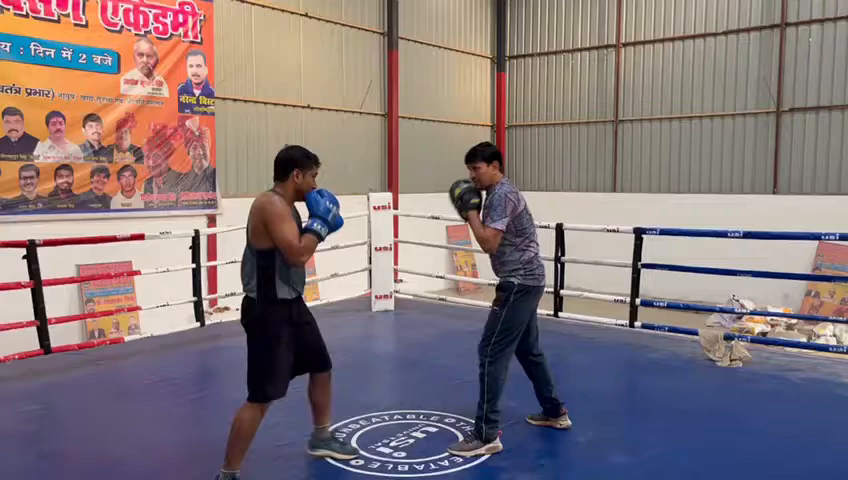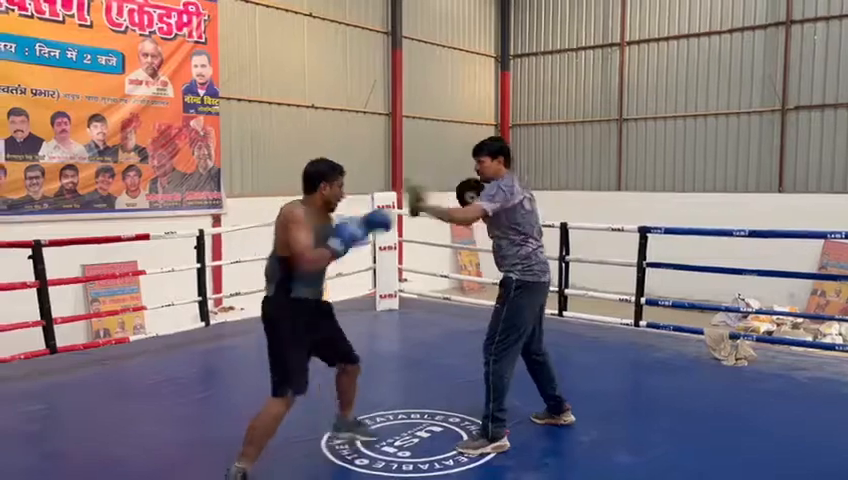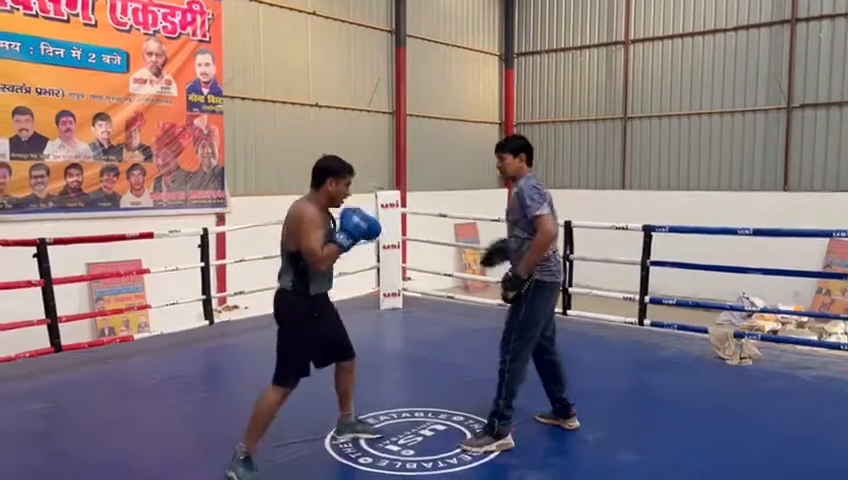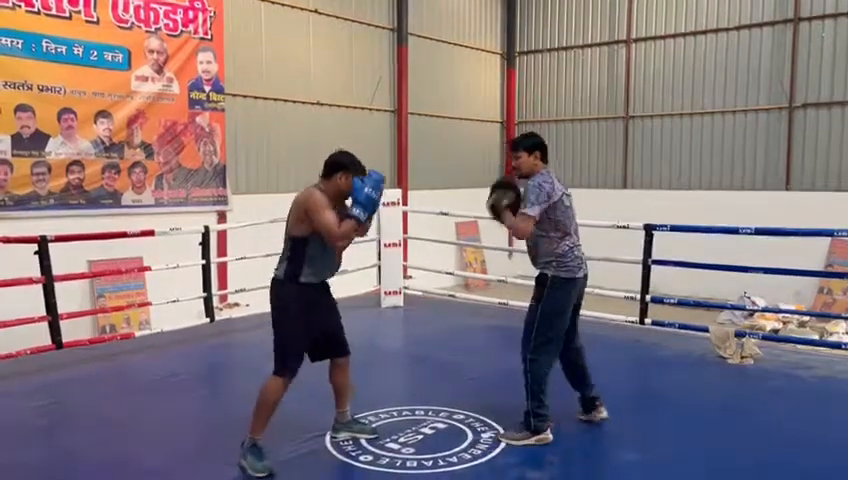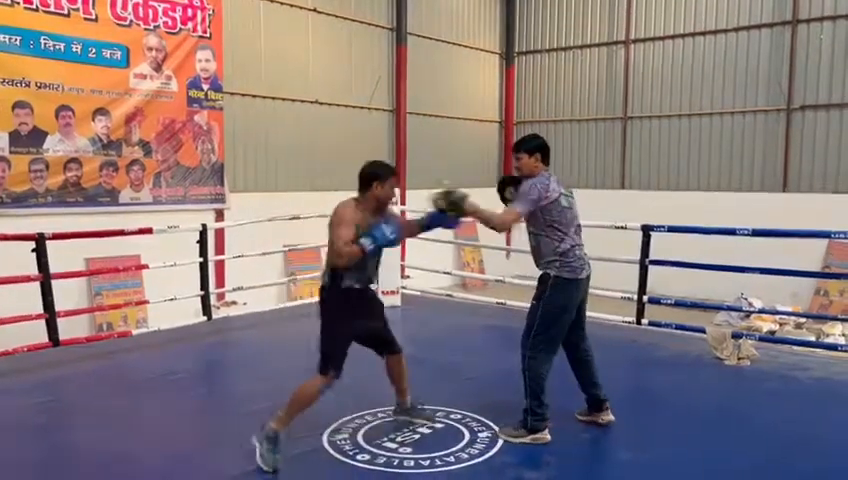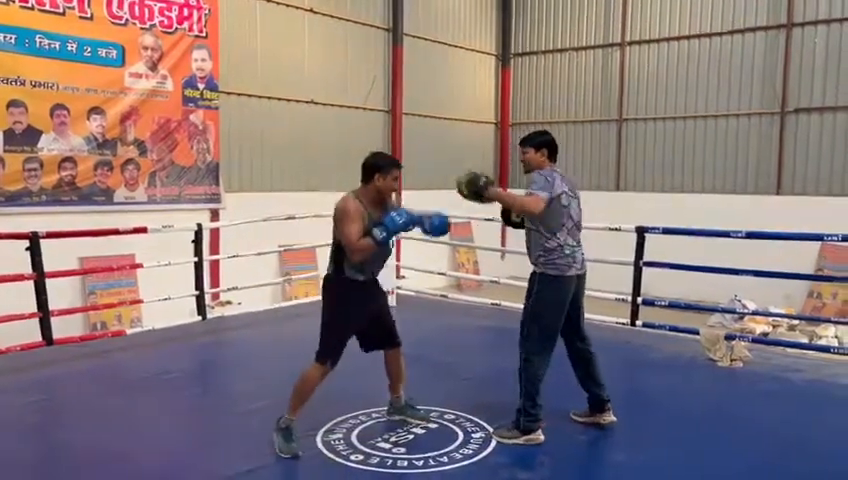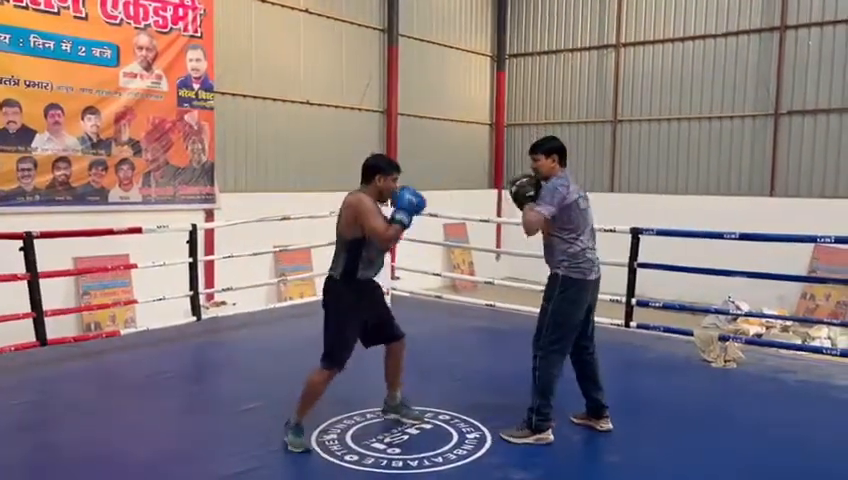
dt=0.5s
person 1, frame 1
left shoulder: (284, 205)
right shoulder: (271, 204)
right elbow: (298, 255)
left wrist: (319, 224)
right wrist: (319, 222)
left hip: (291, 304)
right hip: (268, 311)
left knee: (322, 369)
right knee: (260, 399)
left ankle: (321, 438)
person 1, frame 2
left shoulder: (321, 216)
right shoulder: (295, 213)
left elbow: (326, 246)
right elbow: (308, 262)
left wrist: (365, 225)
right wrist: (340, 241)
left hip: (312, 306)
right hip: (285, 311)
left knee: (350, 363)
right knee: (284, 397)
left ankle: (346, 422)
person 1, frame 3
left shoulder: (322, 211)
right shoulder: (305, 211)
left elbow: (324, 250)
right elbow: (319, 261)
left wrist: (356, 233)
right wrist: (345, 234)
left hip: (316, 299)
right hip: (296, 303)
left knee: (346, 359)
right knee: (283, 384)
left ankle: (347, 422)
person 1, frame 4
left shoulder: (333, 201)
right shoulder: (313, 198)
left elbow: (355, 230)
right elbow: (339, 240)
left wrist: (368, 199)
right wrist: (362, 205)
left hip: (317, 290)
right hip: (292, 292)
left knee: (341, 356)
right knee: (284, 372)
left ankle: (343, 420)
right ankle: (251, 446)
person 1, frame 5
left shoulder: (378, 210)
right shoulder: (347, 211)
left elbow: (401, 230)
right elbow: (339, 258)
left wrist: (435, 219)
right wrist: (370, 241)
left hip: (362, 296)
right hip: (341, 300)
left knee: (393, 353)
right knee: (328, 375)
left ankle: (405, 406)
right ankle: (269, 434)
person 1, frame 6
left shoulder: (383, 202)
right shoulder: (350, 206)
left elbow: (404, 214)
right elbow: (355, 251)
left wrist: (424, 220)
right wrist: (386, 229)
left hip: (369, 285)
right hip: (343, 289)
left knee: (393, 346)
right knee: (324, 363)
left ankle: (398, 404)
right ankle: (285, 425)
person 1, frame 7
left shoulder: (368, 202)
right shoulder: (359, 202)
left elbow: (380, 237)
right elbow: (385, 239)
left wrist: (402, 213)
right wrist: (405, 211)
left hip: (364, 287)
right hip: (344, 291)
left knee: (395, 341)
right knee: (331, 366)
left ankle: (393, 405)
right ankle: (294, 425)
person 2, frame 1
left shoulder: (502, 195)
right shoulder: (498, 194)
left elbow: (488, 244)
right elbow: (491, 239)
left wrist: (470, 213)
right wrist: (472, 211)
left hip: (519, 282)
right hip: (526, 280)
left knee: (492, 352)
right knee: (527, 349)
left ankle: (486, 434)
right ankle: (555, 411)
person 2, frame 2
left shoulder: (501, 189)
right shoulder: (516, 188)
left elbow: (465, 216)
left wrist: (425, 206)
right wrist: (477, 203)
left hip: (522, 279)
right hip: (536, 276)
left knee: (498, 351)
right knee: (532, 347)
left ankle: (494, 433)
right ankle: (558, 409)
person 2, frame 3
left shoulder: (527, 188)
right shoulder: (528, 188)
left elbow: (548, 232)
left wrist: (521, 271)
right wrist: (507, 247)
left hip: (538, 279)
right hip: (545, 278)
left knee: (513, 351)
right knee: (543, 346)
left ankle: (498, 430)
right ankle: (564, 411)
person 2, frame 4
left shoulder: (537, 185)
right shoulder: (554, 183)
left elbow: (522, 230)
left wrist: (503, 211)
right wrist: (511, 209)
left hip: (557, 275)
right hip: (575, 271)
left knee: (536, 349)
right knee: (567, 342)
left ankle: (538, 426)
right ankle: (591, 404)
person 2, frame 5
left shoulder: (536, 186)
right shoulder: (557, 186)
left elbow: (503, 223)
left wrist: (465, 205)
right wrist: (514, 204)
left hip: (560, 276)
right hip: (578, 272)
left knee: (535, 346)
right knee: (575, 341)
left ankle: (535, 425)
right ankle: (599, 406)
person 2, frame 6
left shoulder: (543, 178)
right shoulder: (565, 184)
left elbow: (534, 206)
left wrist: (489, 190)
right wrist: (523, 222)
left hip: (552, 273)
right hip: (574, 269)
left knee: (534, 347)
right knee: (577, 339)
left ankle: (529, 425)
right ankle: (601, 407)
person 2, frame 7
left shoulder: (555, 187)
right shoulder: (572, 187)
left elbow: (531, 227)
left wrist: (524, 200)
right wrist: (533, 200)
left hip: (569, 276)
right hip: (589, 274)
left knee: (548, 348)
right knee: (582, 345)
left ankle: (539, 425)
right ankle: (598, 413)
